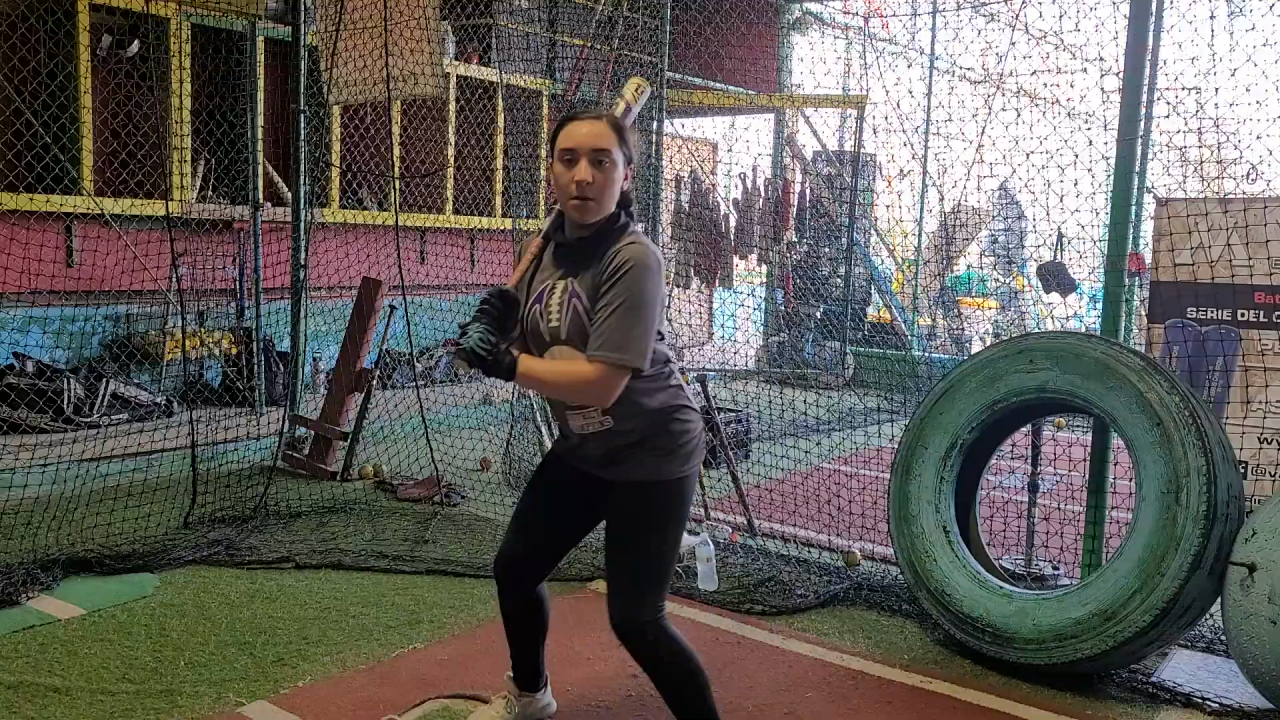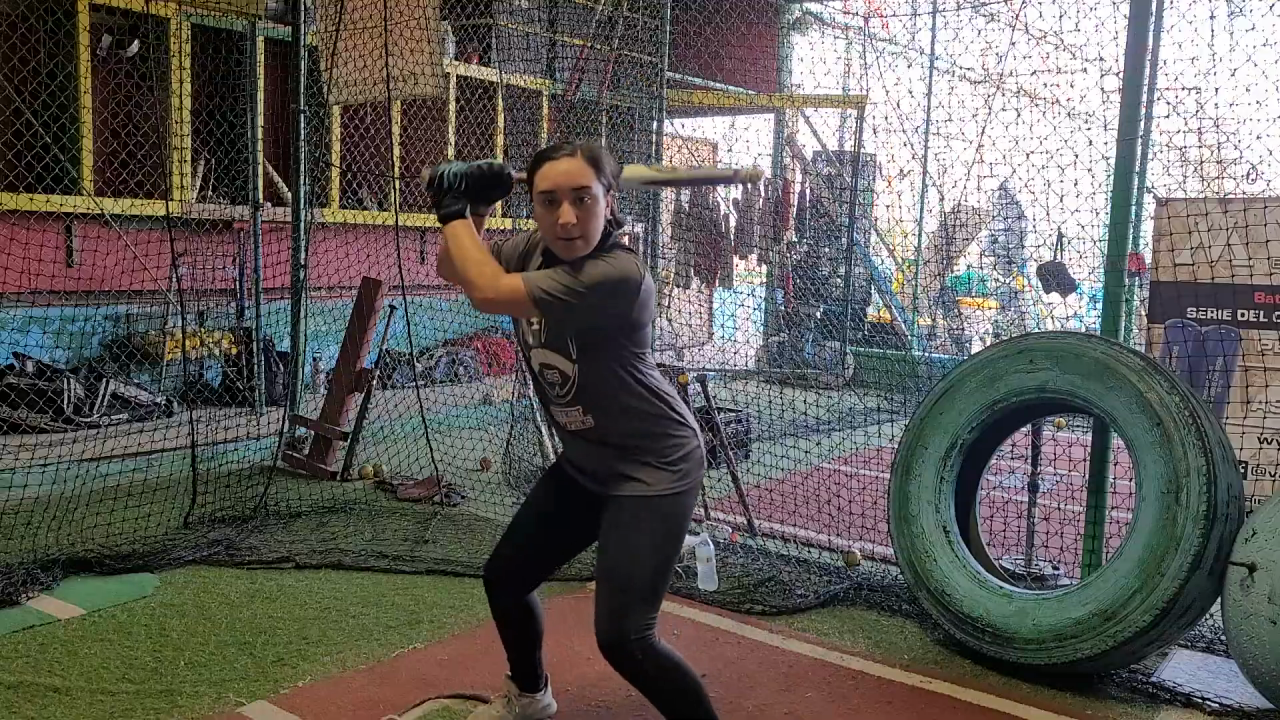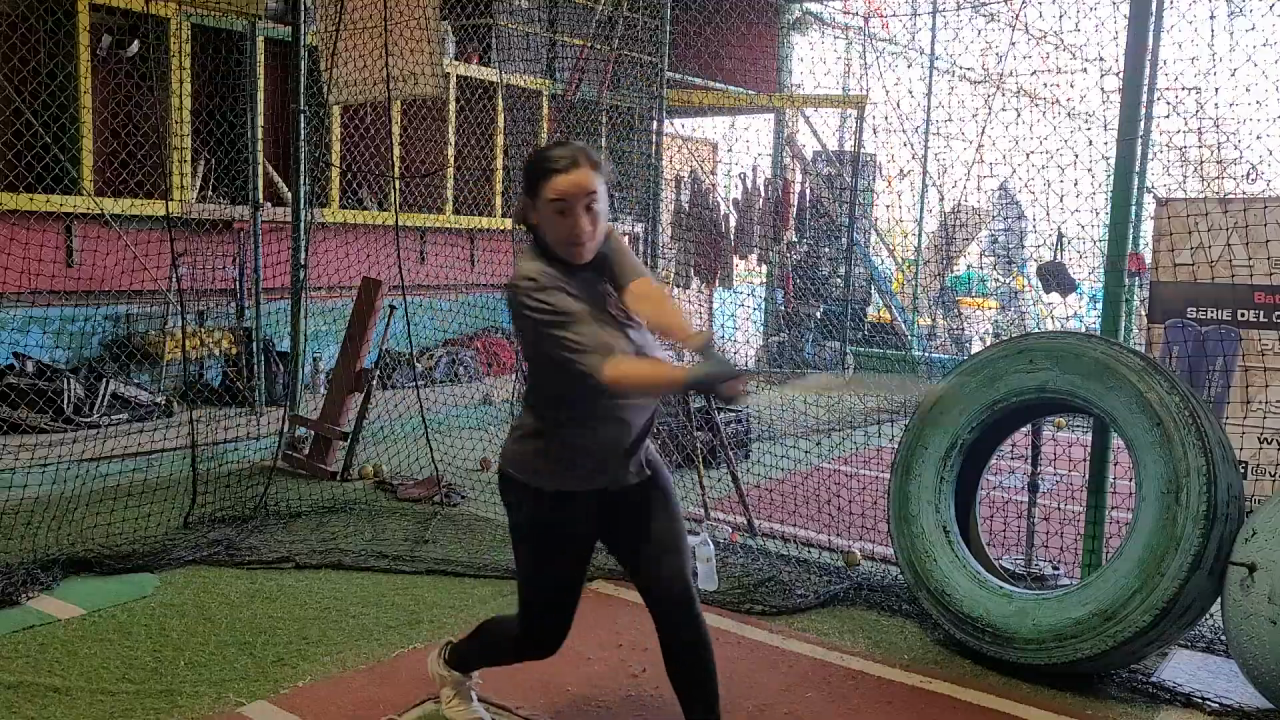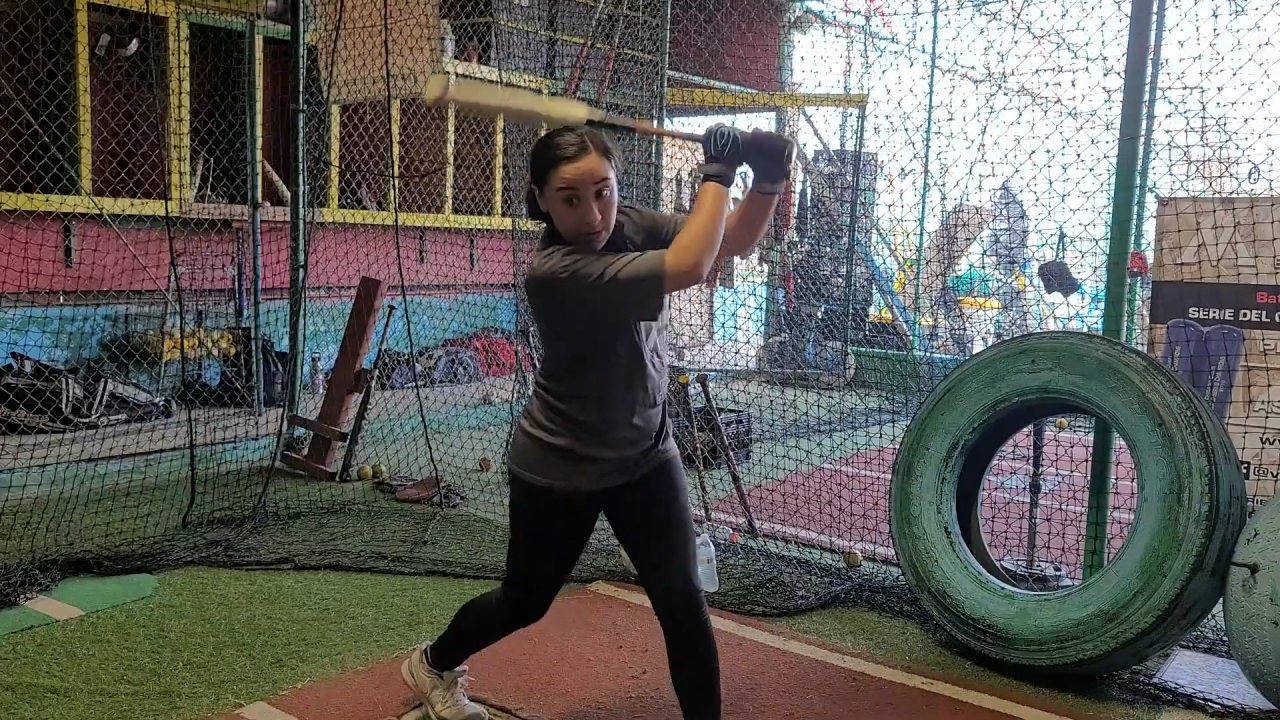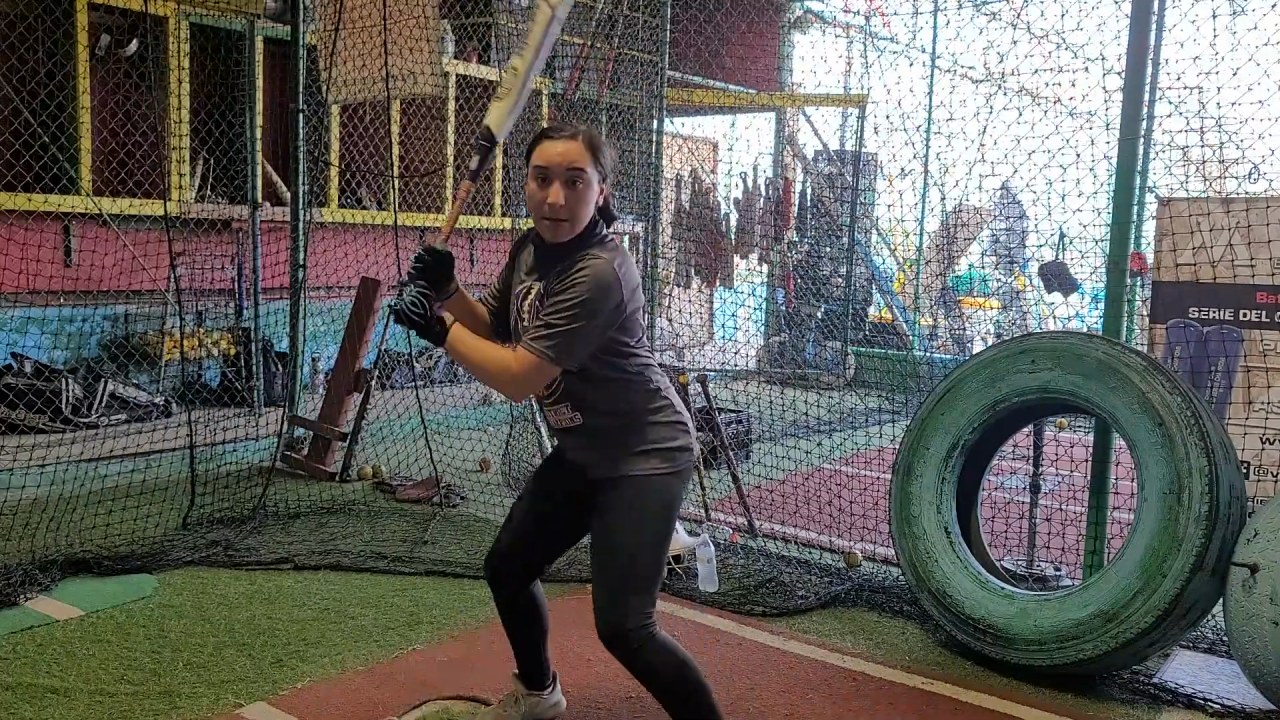
dt=0.7s
person 1, frame 1
left shoulder: (632, 261)
right shoulder: (548, 246)
left elbow: (601, 384)
right elbow: (537, 351)
left wrist: (505, 363)
right wrist: (501, 328)
left hip: (652, 454)
right hip: (579, 450)
left knee: (635, 619)
right knee: (515, 570)
person 1, frame 2
left shoulder: (619, 274)
right shoulder: (537, 249)
left elbow: (488, 293)
right elbow: (452, 271)
left wrist: (450, 209)
right wrist: (472, 205)
left hip: (652, 469)
right hip: (585, 464)
left knee: (623, 638)
right knee: (504, 577)
person 1, frame 3
left shoulder: (608, 249)
right shoulder: (536, 289)
left elbow: (653, 306)
right elbow: (613, 371)
left wrist: (701, 346)
right wrist: (689, 374)
left hip: (629, 460)
right hip: (551, 479)
left knee: (676, 601)
right knee: (541, 632)
right ankle: (454, 664)
person 1, frame 4
left shoulder: (628, 224)
right shoulder: (555, 272)
left elbow: (736, 242)
right elbow: (689, 267)
left wrist: (769, 177)
right wrist: (716, 173)
left hip: (643, 450)
right hip: (560, 466)
left knee: (681, 601)
right knee: (525, 600)
right ankle: (433, 663)
person 1, frame 5
left shoulder: (601, 273)
right shoulder: (528, 248)
left elbow: (513, 377)
right elbow: (493, 329)
left wrist: (437, 324)
right wrist: (444, 288)
left hip: (645, 456)
right hip: (581, 453)
left knee: (623, 628)
right knee: (507, 569)
